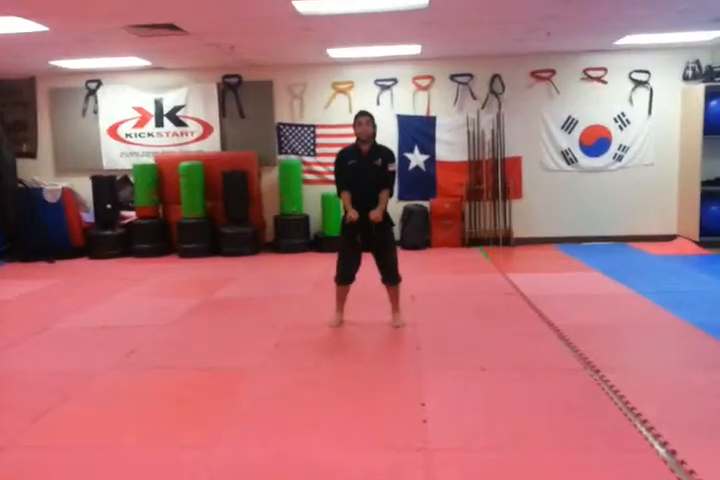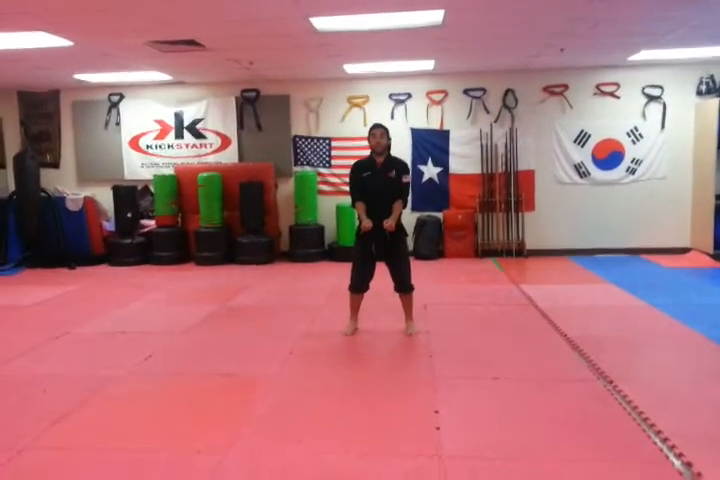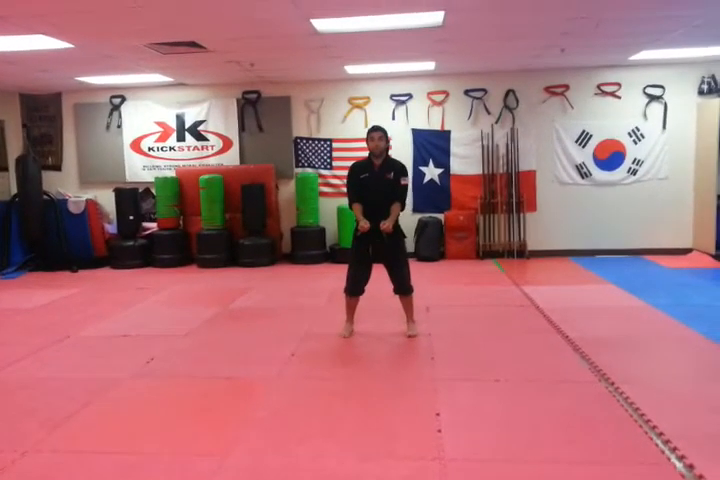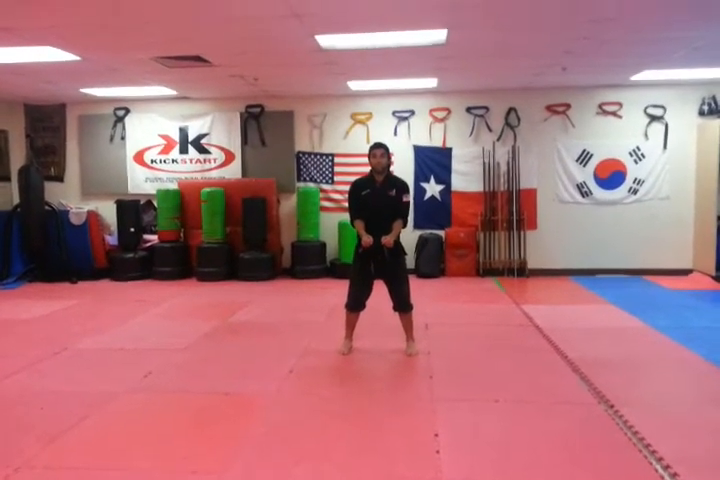
dt=1s
person 1, frame 1
left shoulder: (385, 154)
right shoulder: (344, 156)
left elbow: (387, 187)
right elbow: (342, 187)
left wrist: (380, 209)
right wrist: (349, 209)
left hip: (379, 217)
right hip: (353, 217)
left knee: (390, 268)
right knee: (344, 269)
left ankle: (396, 312)
right ankle: (339, 313)
person 1, frame 2
left shoulder: (400, 166)
right shoulder: (359, 167)
left elbow: (401, 198)
right elbow: (357, 198)
left wrist: (393, 218)
right wrist: (364, 218)
left hip: (392, 228)
right hip: (367, 228)
left knee: (403, 277)
right knee: (359, 277)
left ankle: (409, 320)
right ankle: (353, 320)
person 1, frame 3
left shoulder: (398, 168)
right shoulder: (356, 169)
left elbow: (399, 200)
right elbow: (354, 199)
left wrist: (390, 220)
right wrist: (360, 219)
left hip: (390, 230)
right hip: (364, 230)
left knee: (402, 279)
right knee: (354, 280)
left ankle: (410, 322)
right ankle: (349, 323)
person 1, frame 4
left shoulder: (400, 185)
right shoulder: (358, 186)
left elbow: (401, 216)
right elbow: (355, 216)
left wrist: (393, 235)
right wrist: (363, 235)
left hip: (391, 247)
right hip: (366, 247)
left knee: (402, 297)
right knee: (355, 296)
left ankle: (410, 340)
right ankle: (348, 339)
